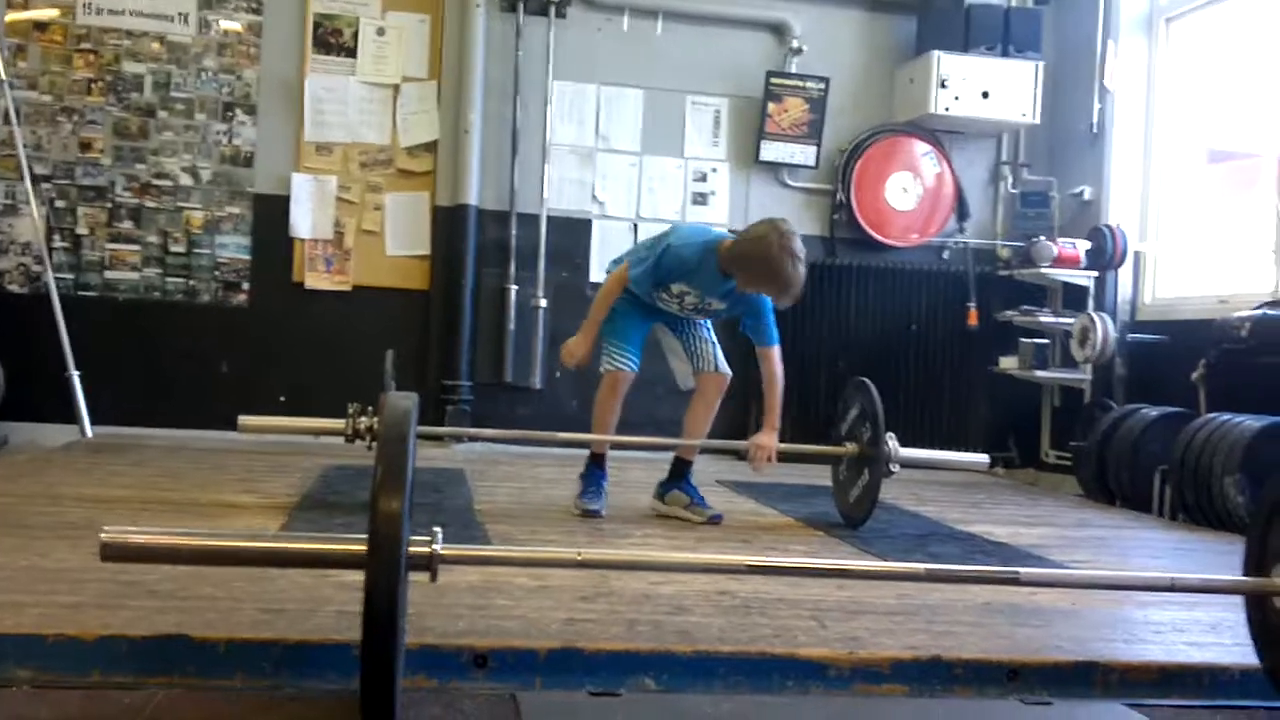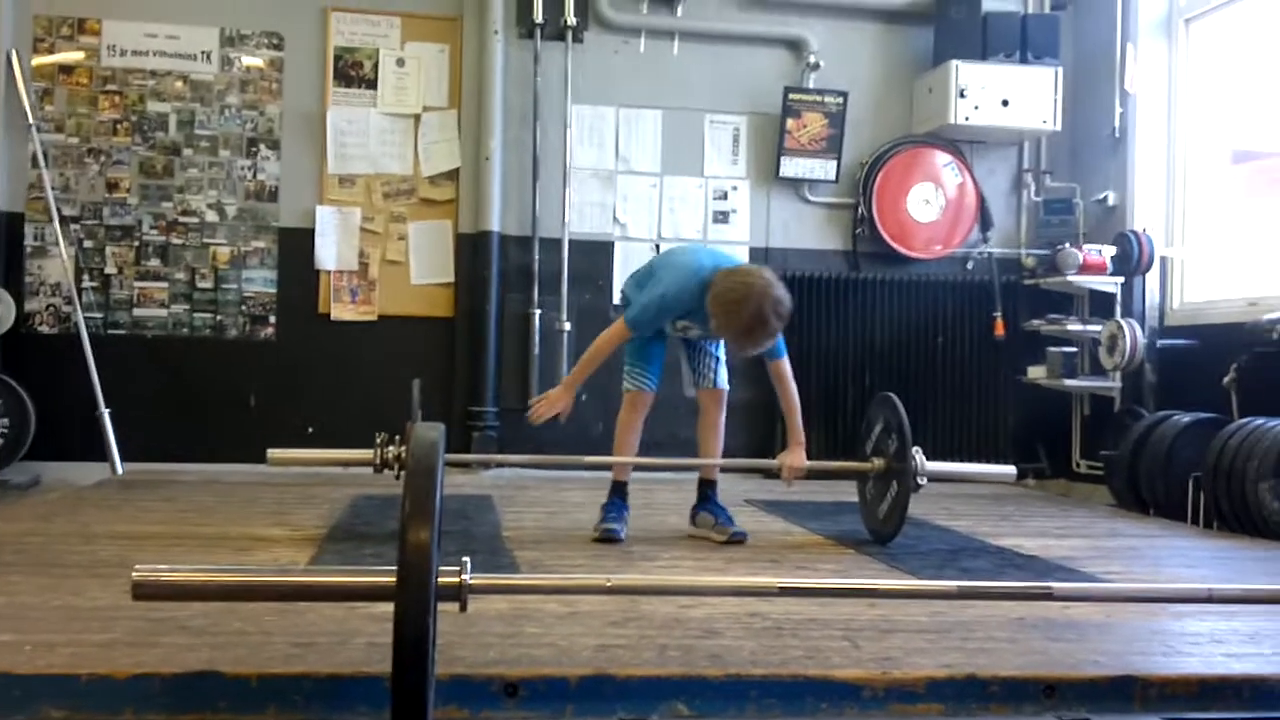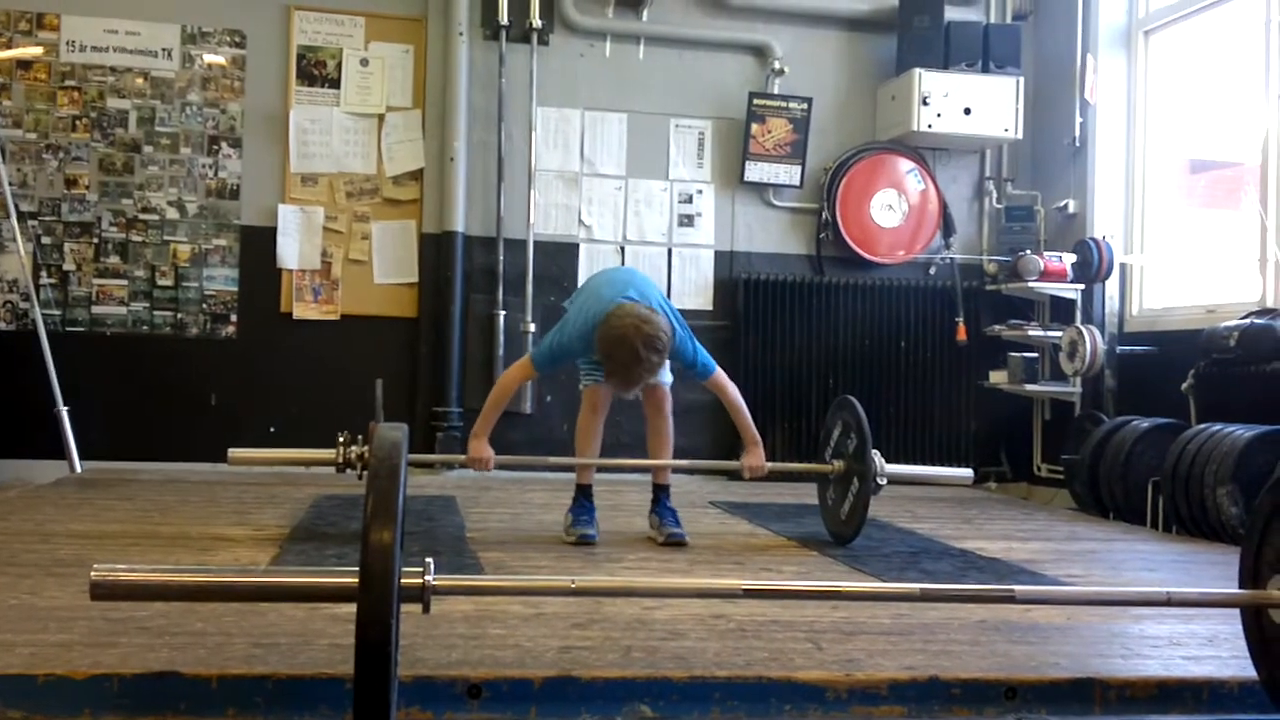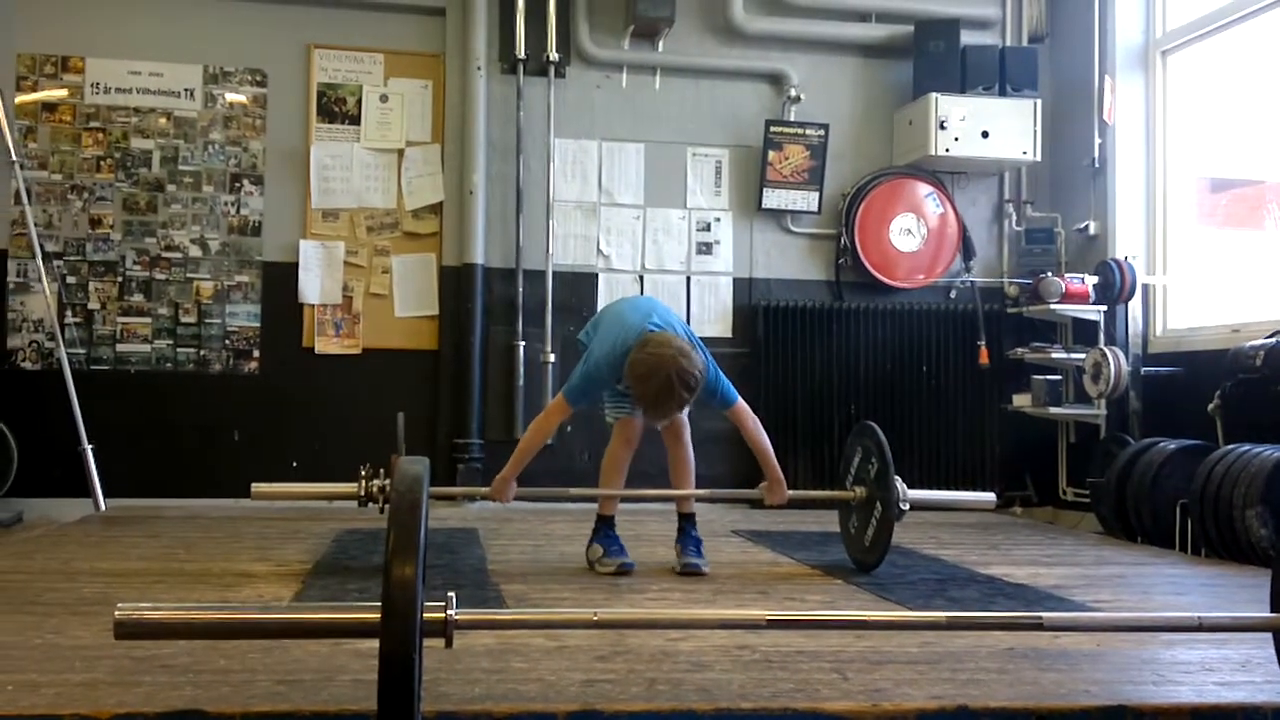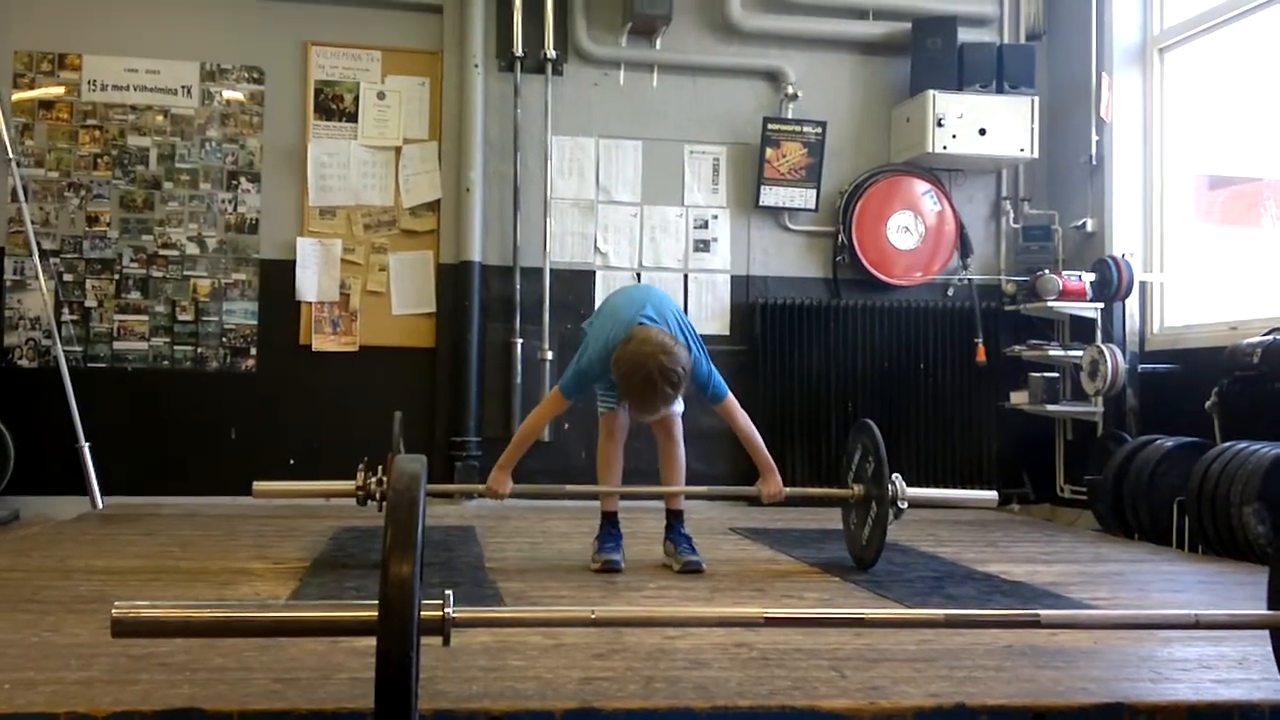
dt=1s
person 1, frame 1
left shoulder: (756, 293)
right shoulder: (685, 248)
left elbow: (771, 359)
right elbow: (618, 277)
left wrist: (770, 430)
right wrist: (585, 336)
left hip: (686, 313)
right hip: (636, 296)
left knee: (717, 378)
right knee: (618, 373)
left ankle: (676, 482)
right ankle: (594, 473)
person 1, frame 2
left shoulder: (755, 309)
right shoulder: (678, 289)
left elbow: (782, 374)
right elbow: (614, 335)
left wrist: (796, 445)
right wrist: (568, 389)
left hip: (698, 315)
right hip: (645, 306)
left knee: (714, 395)
right knee: (639, 395)
left ankle: (706, 503)
right ankle: (616, 501)
person 1, frame 3
left shoulder: (671, 334)
right shoulder: (578, 331)
left elbow: (724, 385)
right elbow: (515, 375)
left wrist: (754, 445)
right wrist: (479, 437)
left hip: (645, 310)
right hip: (594, 319)
left knee: (659, 398)
right knee: (596, 397)
left ankle: (661, 503)
right ankle: (582, 502)
person 1, frame 4
left shoulder: (695, 362)
right shoulder: (605, 359)
left elbow: (746, 419)
right elbow: (551, 416)
left wrist: (775, 480)
right wrist: (507, 477)
left hip: (663, 332)
right hip: (611, 340)
left knee: (677, 429)
right knee: (628, 429)
left ankle: (687, 533)
right ankle: (603, 533)
person 1, frame 5
left shoulder: (690, 355)
right shoulder: (599, 353)
left elbow: (735, 415)
right elbow: (547, 410)
left wrist: (770, 473)
right wrist: (502, 469)
left hip: (663, 325)
right hip: (614, 339)
left knee: (670, 425)
right knee: (613, 426)
left ankle: (676, 531)
right ankle: (609, 530)
